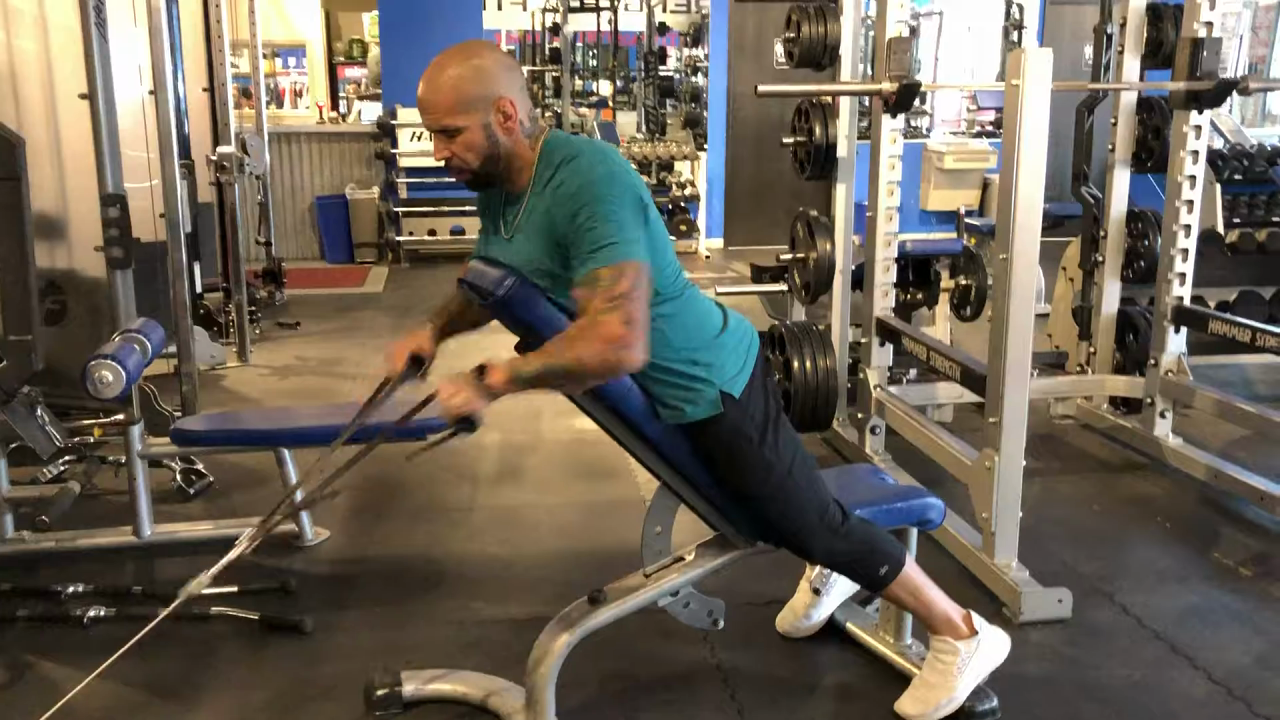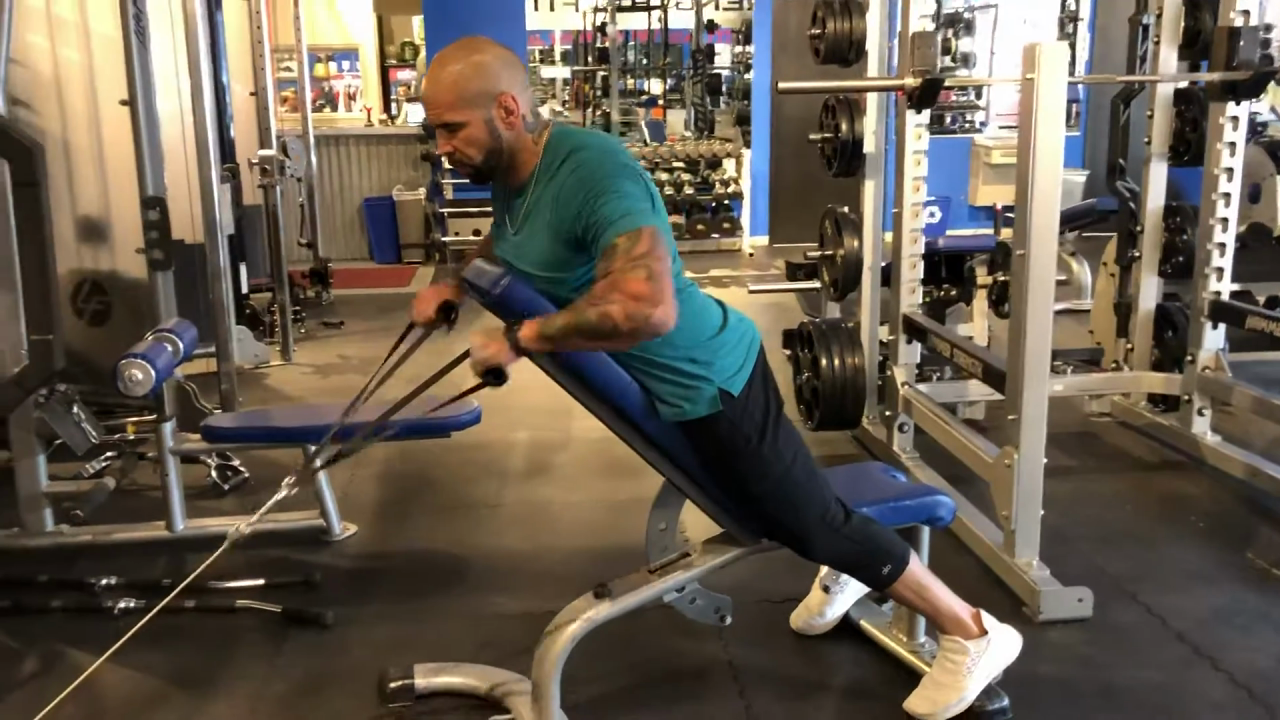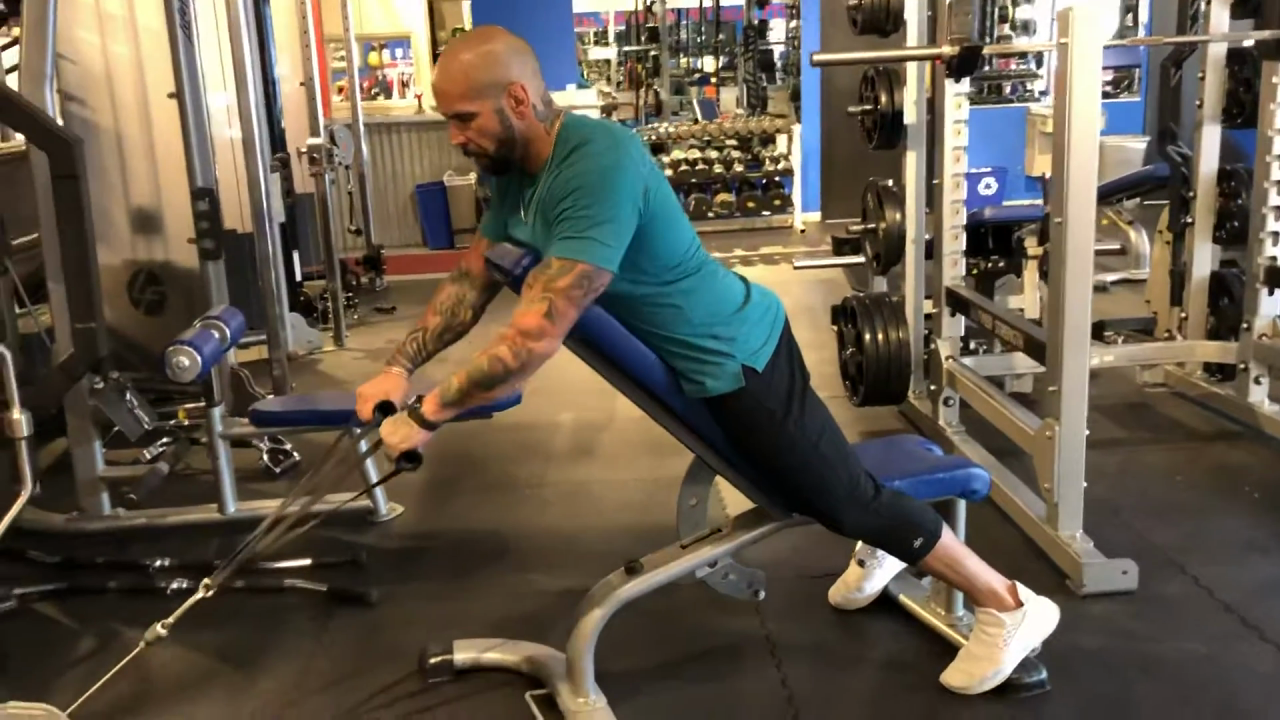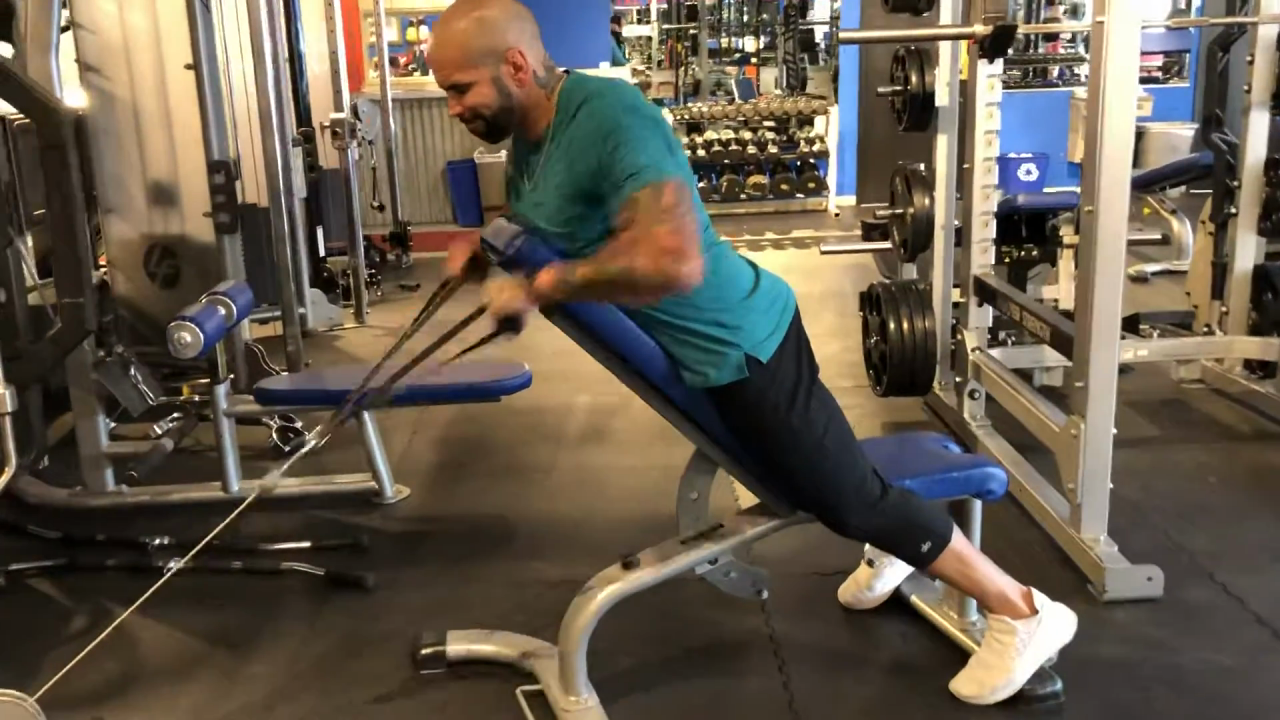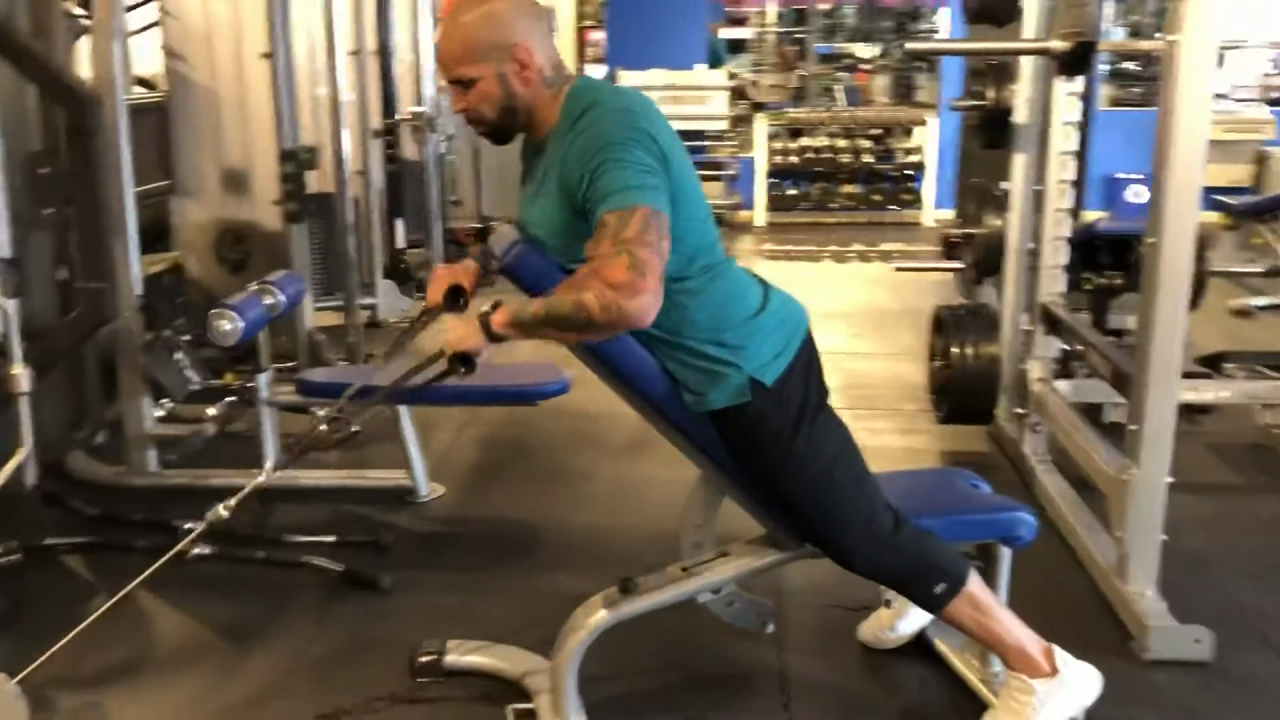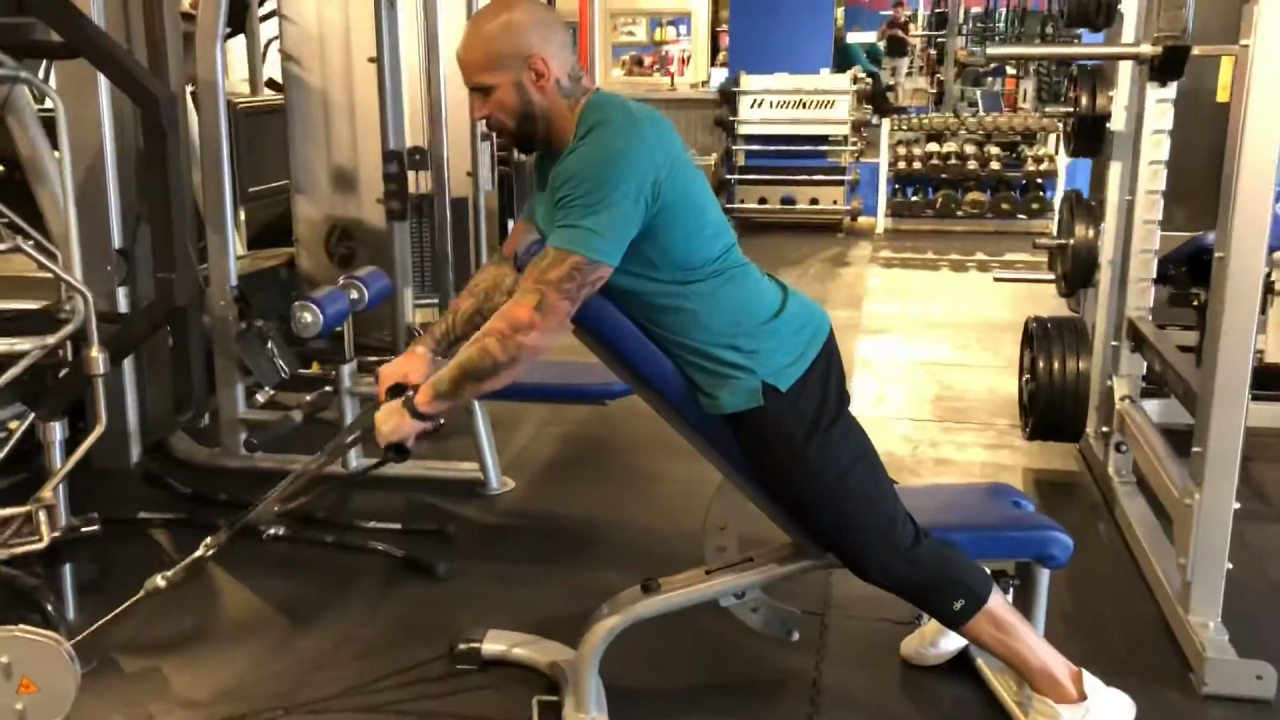
dt=0.7s
person 1, frame 1
left shoulder: (588, 182)
right shoulder: (498, 187)
left elbow: (618, 345)
left wrist: (487, 382)
right wrist: (433, 330)
left hip: (706, 385)
right hip: (661, 389)
left knee: (810, 521)
left ankle: (963, 634)
right ankle: (829, 572)
person 1, frame 2
left shoulder: (593, 170)
right shoulder: (513, 175)
left elbow: (650, 309)
right elbow: (500, 253)
left wrist: (517, 336)
right wrist: (453, 286)
left hip: (706, 381)
right hip: (665, 384)
left knee: (812, 519)
left ankle: (974, 633)
right ankle: (844, 573)
person 1, frame 3
left shoulder: (598, 168)
right shoulder: (515, 170)
left elbow: (537, 333)
right elbow: (472, 280)
left wrist: (427, 415)
right wrist: (400, 365)
left hip: (733, 356)
right hip: (691, 356)
left knee: (841, 495)
right knee: (805, 482)
left ankle: (1009, 606)
right ankle: (879, 547)
person 1, frame 4
left shoulder: (605, 117)
right shoulder: (532, 134)
left elbow: (677, 262)
right elbow: (553, 223)
left wrist: (537, 286)
right wrist: (488, 246)
left hip: (736, 343)
right hip: (701, 343)
left knee: (848, 496)
left ankle: (1025, 613)
right ankle: (890, 549)
person 1, frame 5
left shoulder: (608, 130)
right shoulder: (549, 134)
left elbow: (628, 297)
right elbow: (553, 239)
left wrist: (493, 322)
right wrist: (481, 269)
left hip: (742, 366)
right hip: (720, 359)
left knee: (858, 532)
right ankle: (914, 587)
person 1, frame 6
left shoulder: (609, 154)
right shoulder: (569, 143)
left elbow: (531, 323)
right elbow: (512, 267)
left wrist: (423, 404)
right wrist: (427, 350)
left hip: (768, 374)
right hip: (765, 356)
left knee: (882, 545)
right knee: (864, 521)
right ankle: (965, 608)
